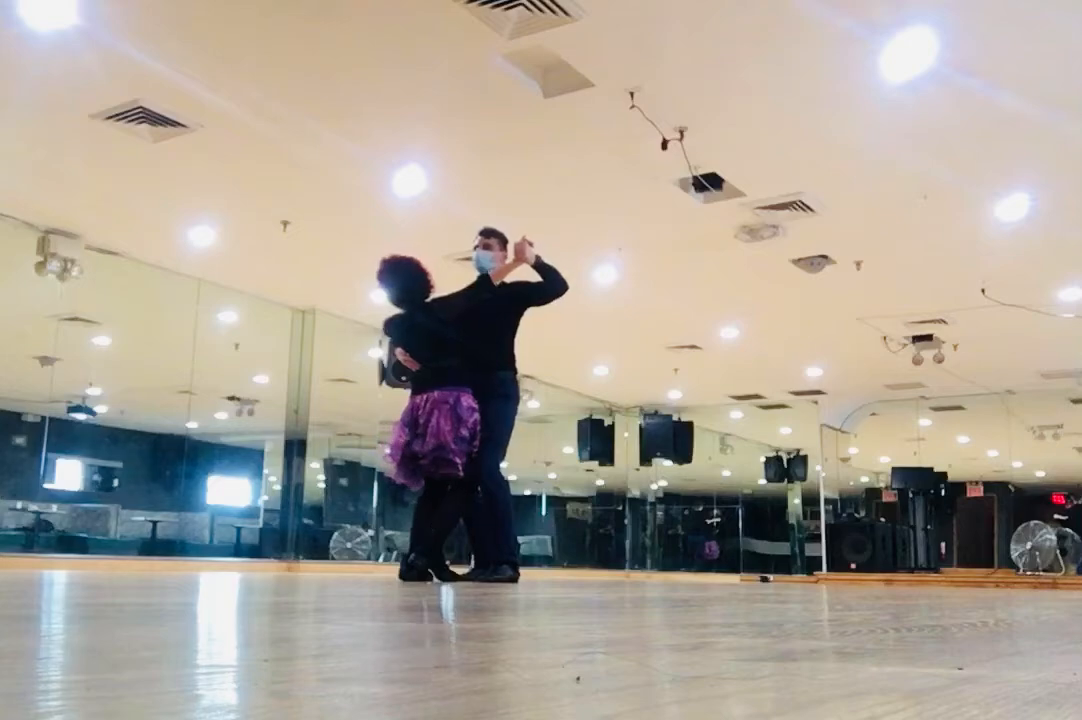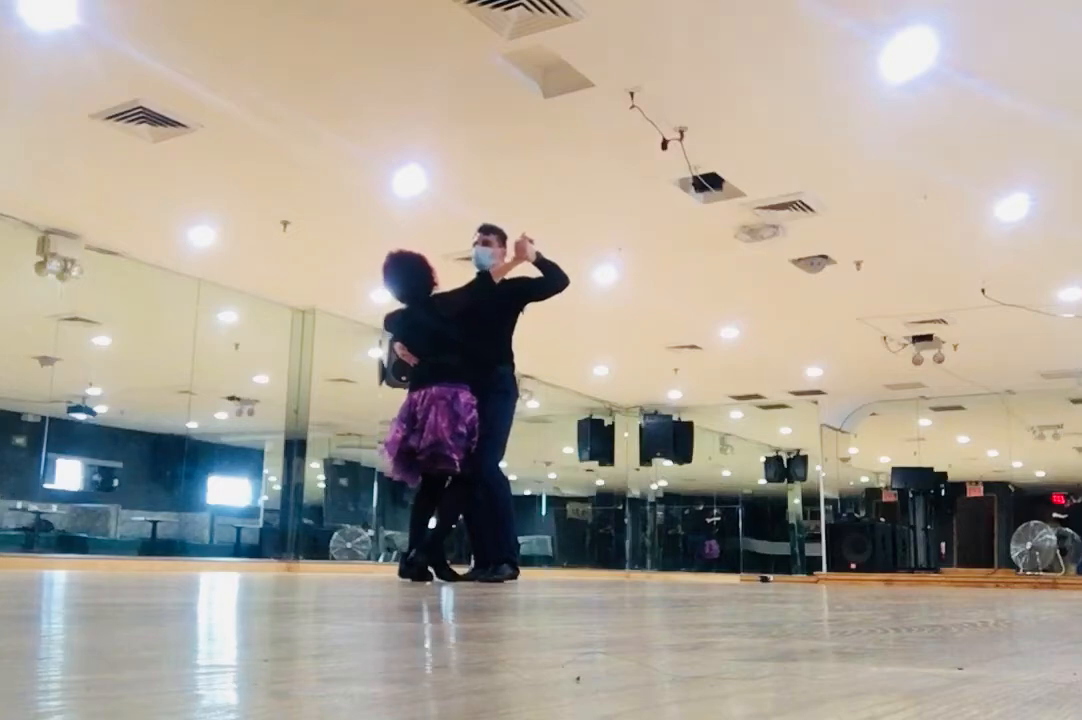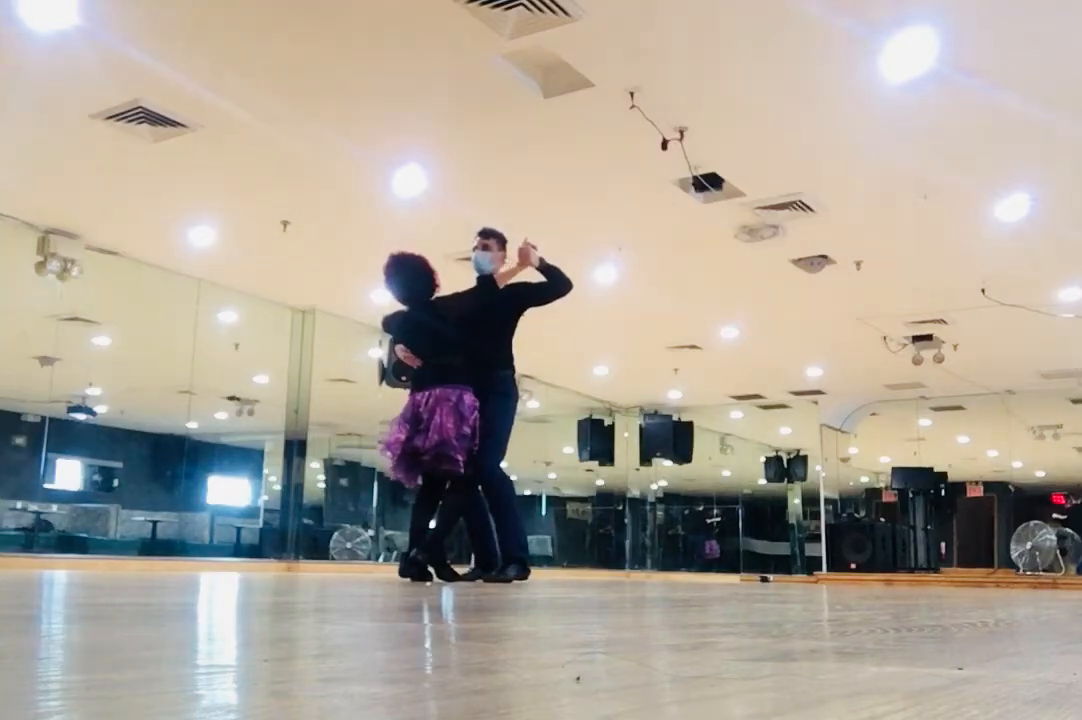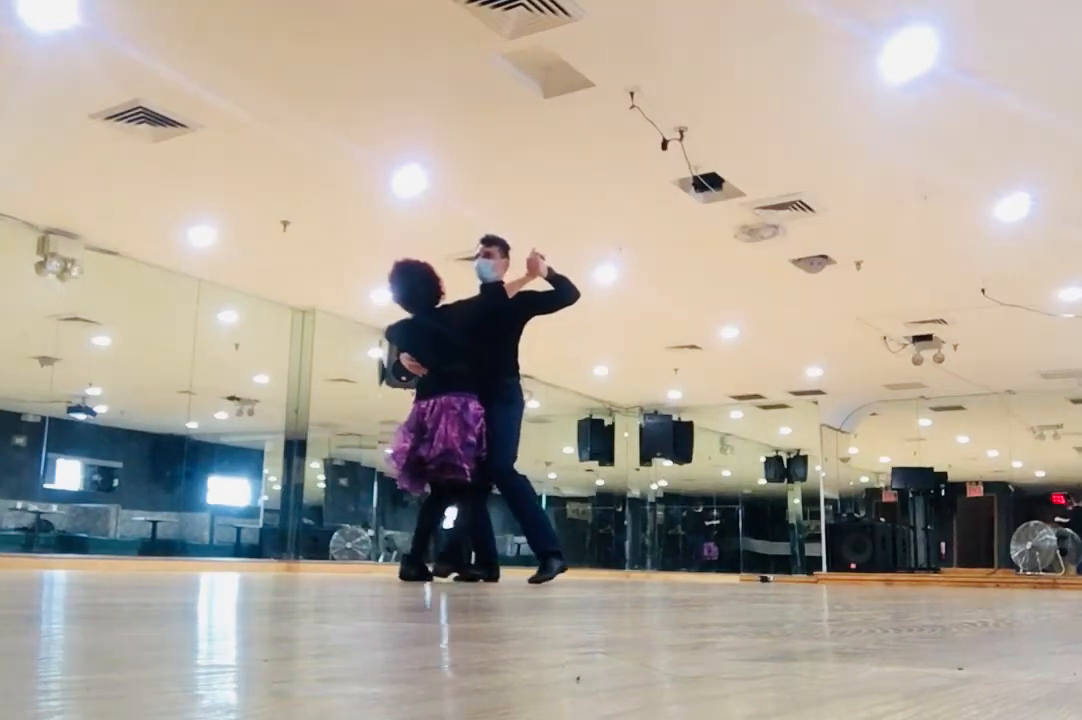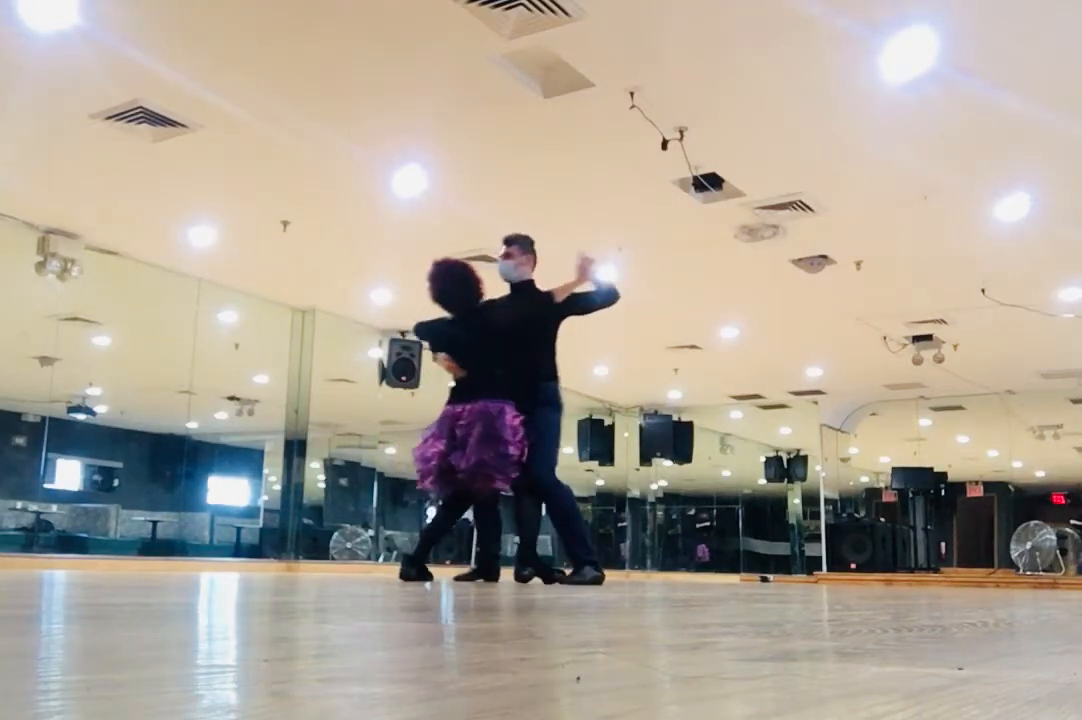
dt=0.5s
person 1, frame 1
left shoulder: (513, 293)
right shoulder: (458, 300)
left elbow: (558, 287)
left wrist: (533, 260)
right wrist: (406, 350)
left hip: (498, 389)
left knee: (486, 468)
right knee: (463, 473)
left ankle: (507, 560)
right ankle: (485, 559)
person 1, frame 2
left shoulder: (512, 289)
right shoulder: (458, 296)
left elbow: (559, 281)
left wrist: (533, 257)
right wrist: (405, 345)
left hip: (496, 385)
left knee: (486, 465)
right knee: (465, 471)
left ankle: (506, 558)
right ankle: (485, 560)
person 1, frame 3
left shoulder: (512, 293)
right shoulder: (456, 301)
left elbow: (562, 286)
left wrist: (536, 263)
right wrist: (404, 346)
left hip: (496, 387)
left knee: (487, 466)
left ankle: (515, 558)
right ankle: (486, 561)
person 1, frame 4
left shoulder: (518, 301)
right shoulder: (462, 309)
left elbow: (569, 295)
left wrist: (545, 273)
right wrist: (408, 355)
left hip: (503, 395)
left knee: (501, 469)
left ankle: (550, 554)
right ankle: (484, 562)
person 1, frame 5
left shoulder: (550, 302)
right shoulder: (493, 309)
left elbow: (609, 297)
left wrist: (592, 277)
left hip: (540, 400)
left knee: (539, 476)
right knee: (516, 479)
left ankle: (587, 563)
person 2, frame 1
left shoulder: (395, 325)
right shoulder: (437, 311)
right elbow: (479, 290)
right wrist: (516, 262)
left hip: (421, 404)
right hip: (452, 401)
left knee: (434, 485)
right knee: (463, 480)
left ankle: (414, 558)
right ankle: (429, 553)
person 2, frame 2
left shoulder: (396, 320)
right shoulder: (439, 308)
right elbow: (480, 288)
left hip: (420, 399)
right hip: (452, 396)
left knee: (430, 481)
right knee: (461, 475)
left ankle: (414, 556)
right ankle: (431, 548)
person 2, frame 3
left shoulder: (397, 321)
right shoulder: (442, 310)
left hip: (421, 400)
right hip: (453, 398)
left knee: (431, 483)
right knee: (462, 477)
left ankle: (414, 555)
right ankle: (431, 548)
person 2, frame 4
left shoulder: (401, 331)
right shoulder: (450, 318)
right elbow: (495, 299)
right wrist: (529, 276)
left hip: (426, 409)
right hip: (459, 405)
left knee: (440, 488)
right knee: (460, 482)
left ankle: (416, 558)
person 2, frame 5
left shoulder: (442, 329)
right shoulder: (491, 318)
left elbow: (421, 330)
right elbow: (539, 304)
right wrist: (577, 280)
left hip: (459, 413)
right hip: (494, 410)
left knee: (460, 492)
right knee: (483, 490)
left ankle: (418, 559)
